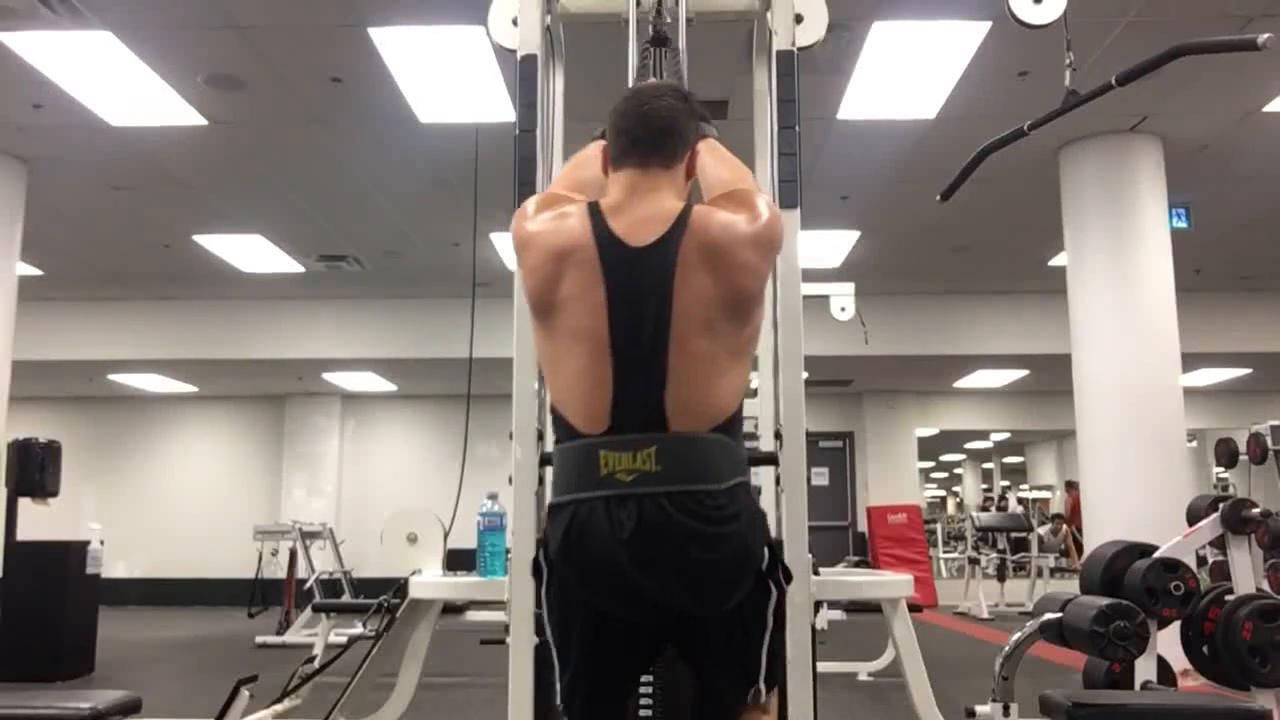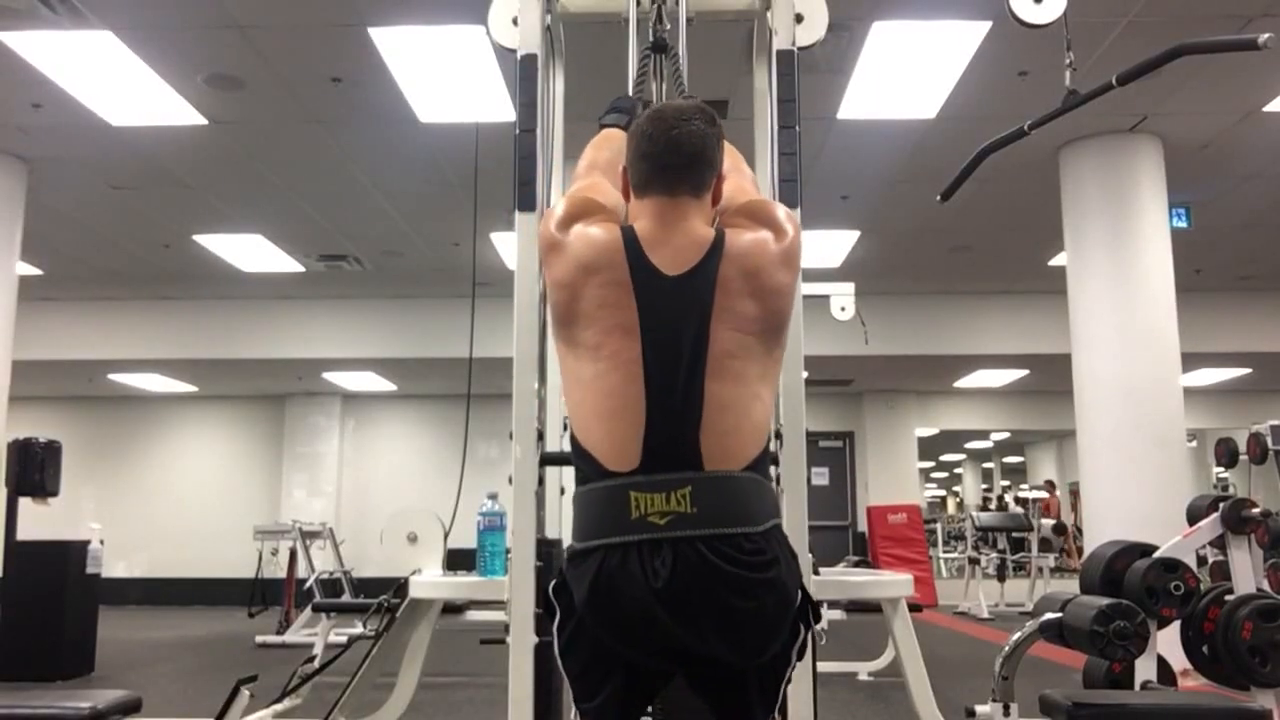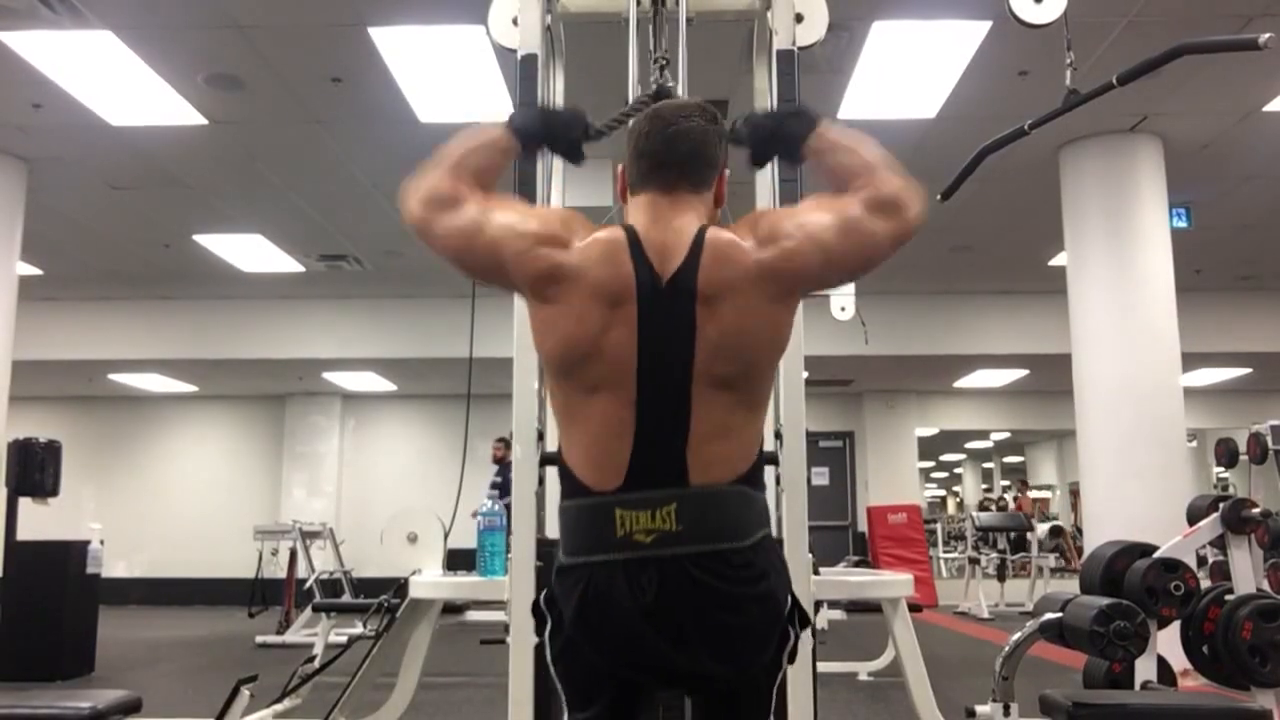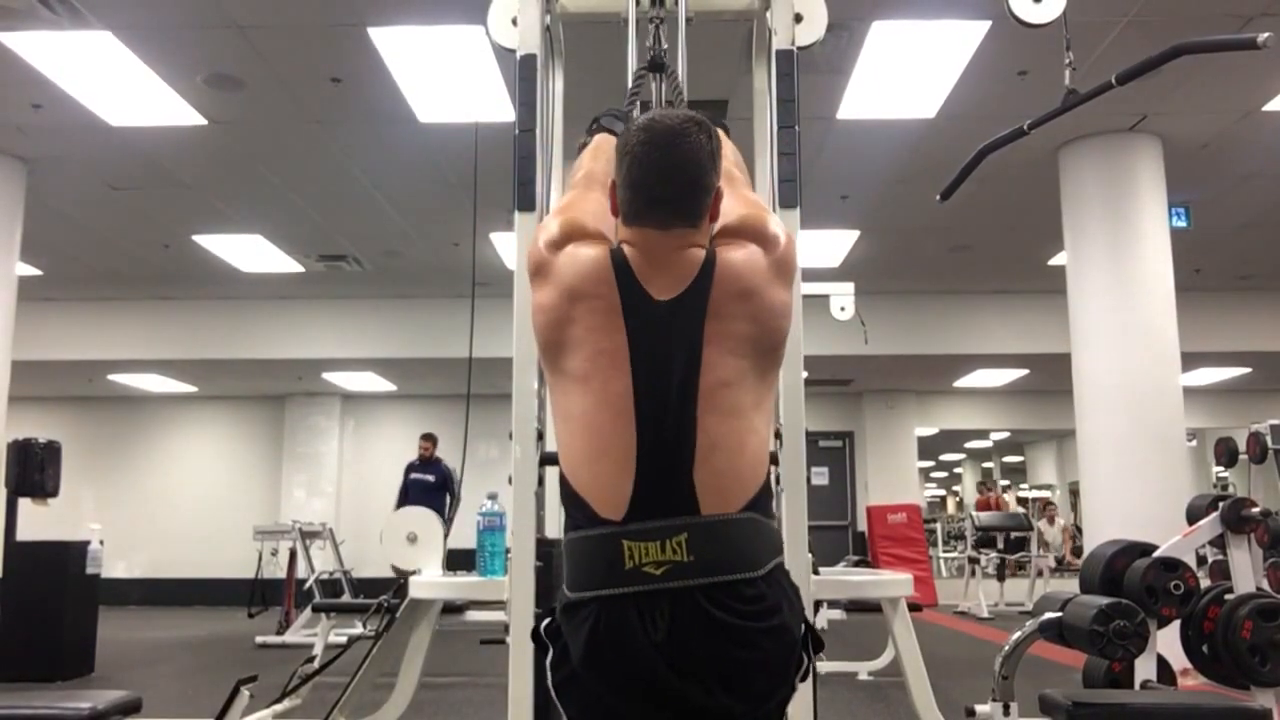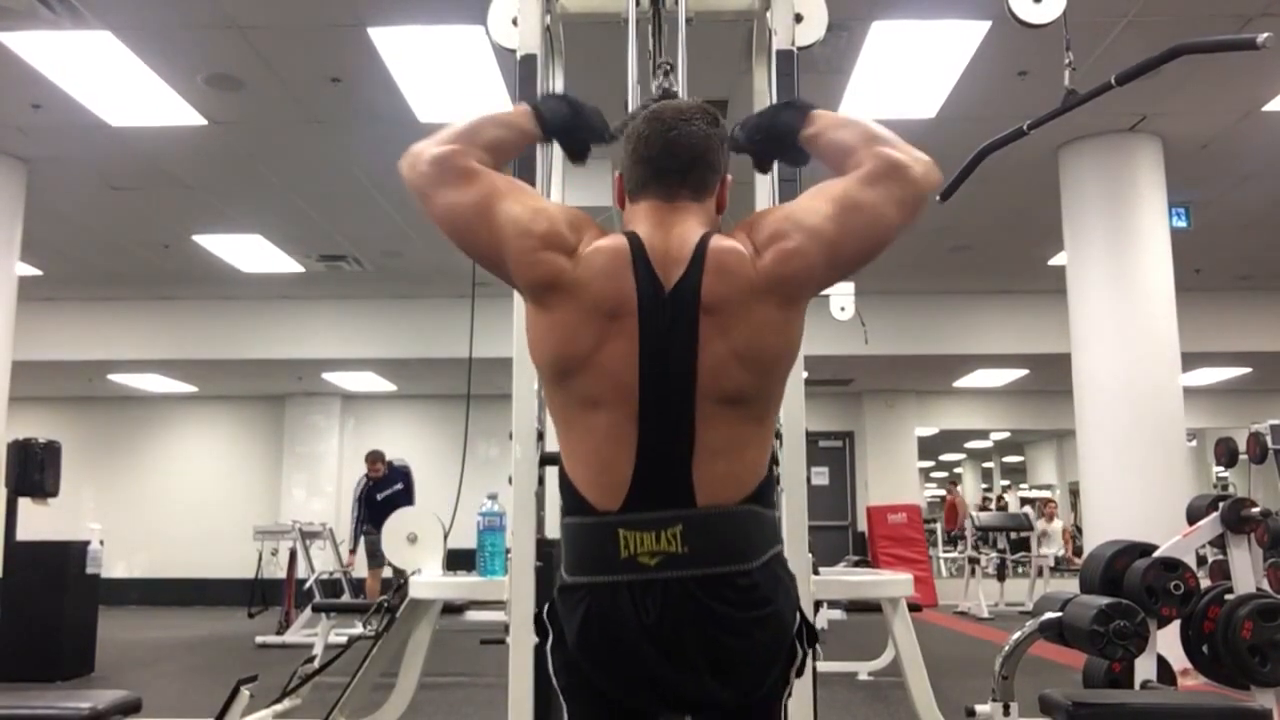
dt=1s
person 1, frame 1
left shoulder: (542, 230)
right shoulder: (745, 228)
right elbow: (732, 178)
left wrist: (608, 139)
right wrist: (705, 135)
left hip: (587, 525)
right hip: (709, 521)
person 1, frame 2
left shoulder: (573, 247)
right shoulder: (767, 249)
left elbow: (592, 171)
right elbow: (739, 179)
left wrist: (616, 121)
right wrist: (701, 133)
left hip: (611, 573)
right hip: (741, 568)
person 1, frame 3
left shoulder: (558, 260)
right shoulder: (769, 260)
left elbow: (426, 202)
right elbow: (898, 205)
left wrist: (525, 128)
right wrist: (805, 131)
left hip: (600, 590)
right hip: (735, 586)
person 1, frame 4
left shoulder: (564, 270)
right shoulder: (759, 266)
left elbow: (584, 187)
right elbow: (734, 183)
left wrist: (607, 131)
right wrist: (710, 130)
left hip: (606, 622)
right hip: (744, 615)
person 1, frame 5
left shoulder: (560, 266)
right shoulder: (772, 266)
left elbow: (431, 166)
right elbow: (903, 170)
left wrist: (543, 116)
right wrist: (798, 123)
left hip: (603, 609)
right hip: (741, 603)
